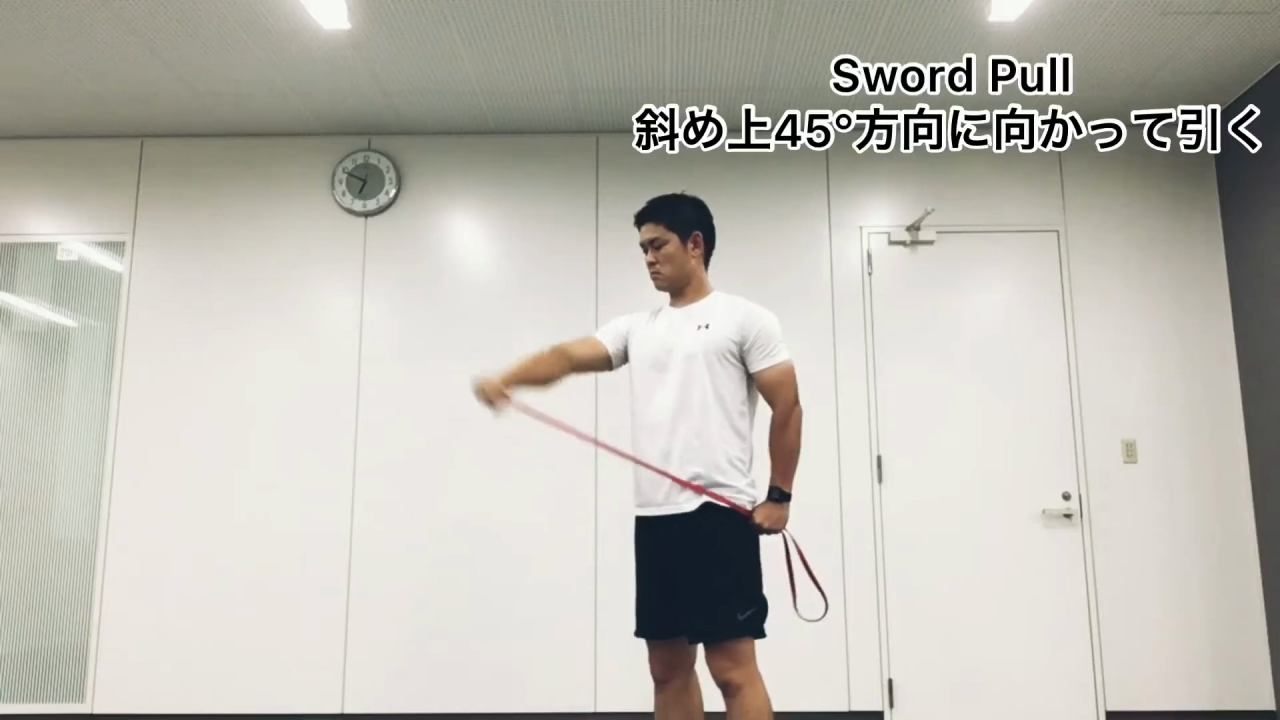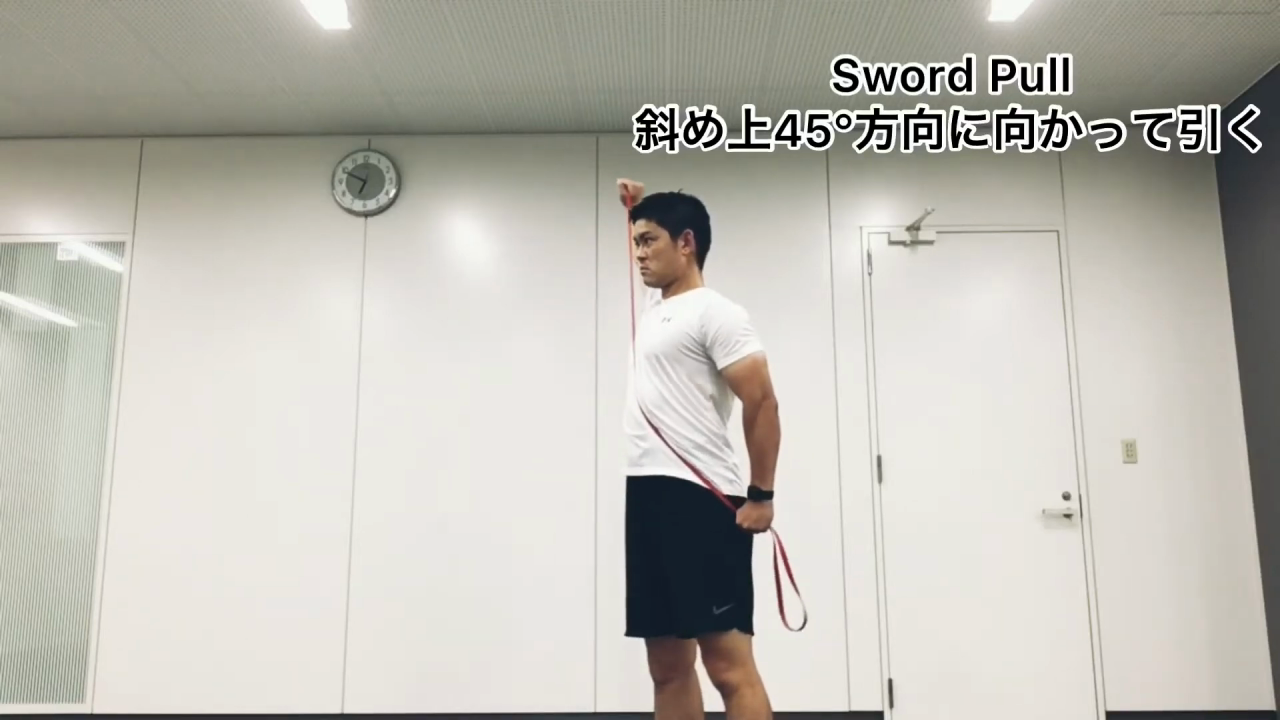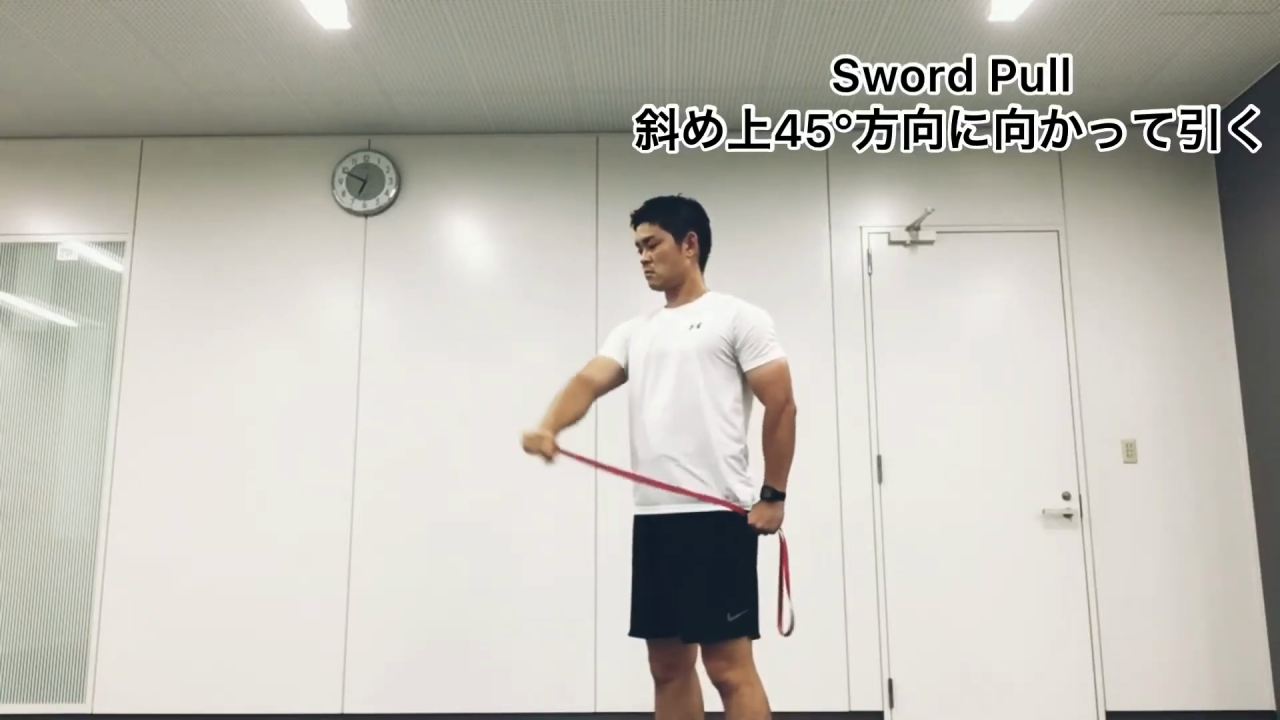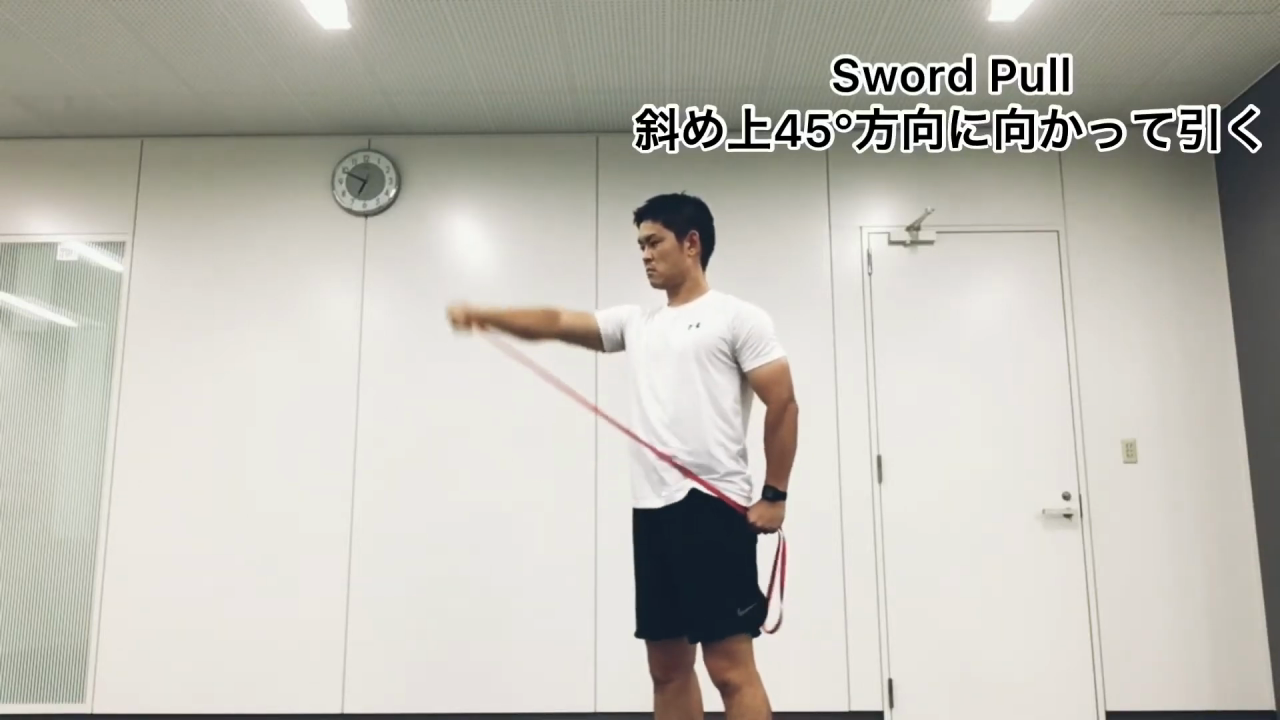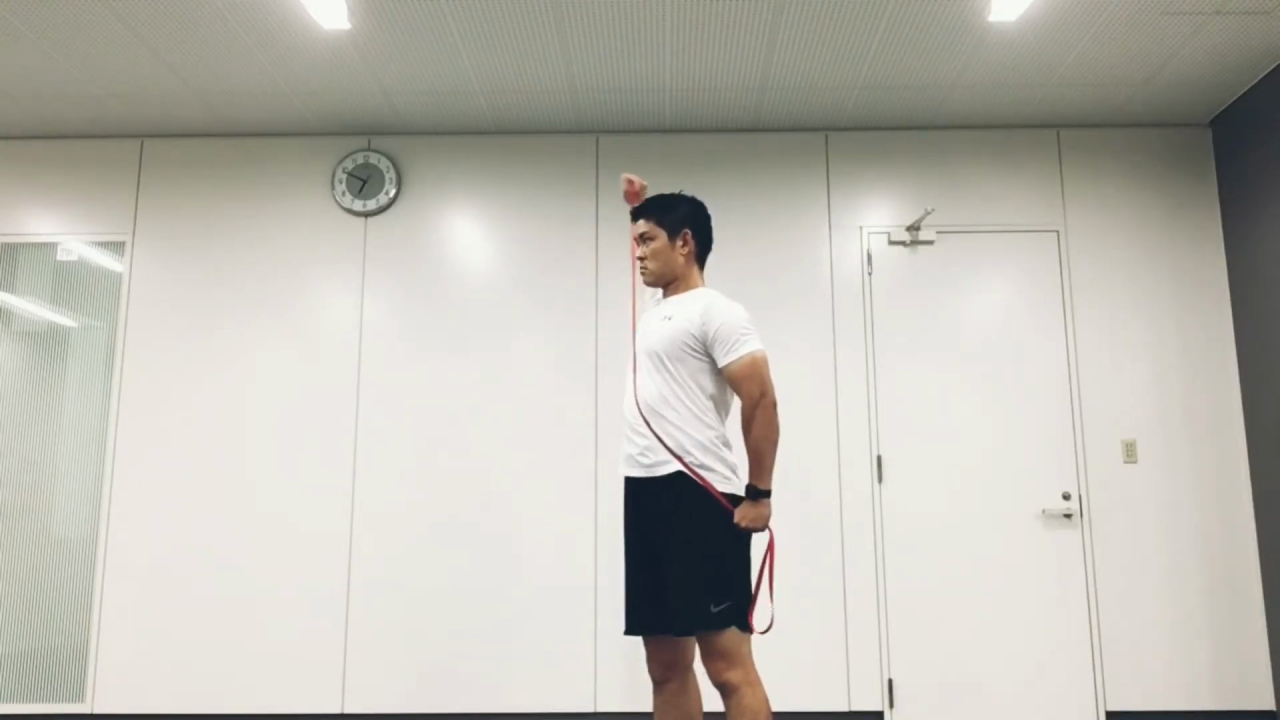
dt=1s
person 1, frame 1
left shoulder: (745, 319)
right shoulder: (638, 326)
left elbow: (788, 407)
right elbow: (567, 357)
left wrist: (778, 496)
right wrist: (508, 380)
left hip: (717, 514)
right hip: (655, 516)
left knee: (733, 668)
right knee: (669, 667)
person 1, frame 2
left shoulder: (714, 313)
right shoulder: (657, 304)
left elbow: (762, 404)
right elbow: (650, 255)
left wrist: (761, 495)
right wrist: (632, 207)
left hip: (700, 501)
right hip: (647, 497)
left knee: (727, 662)
right knee: (668, 665)
person 1, frame 3
left shoulder: (738, 318)
right shoulder: (636, 331)
left elbow: (782, 407)
right elbow: (587, 382)
left wrist: (773, 496)
right wrist: (547, 426)
left hip: (717, 515)
right hip: (653, 516)
left knee: (730, 666)
right knee: (669, 666)
person 1, frame 4
left shoulder: (738, 318)
right shoulder: (635, 322)
left elbow: (783, 406)
right elbow: (556, 322)
left wrist: (774, 495)
right wrist: (486, 315)
left hip: (714, 510)
right hip: (652, 510)
left knee: (731, 667)
right knee: (668, 666)
person 1, frame 5
left shoulder: (714, 312)
right shoulder: (661, 308)
left elbow: (761, 401)
right elbow: (652, 257)
left wrist: (759, 494)
right wrist: (639, 205)
left hip: (698, 499)
right hip: (645, 497)
left knee: (727, 662)
right knee: (666, 663)
